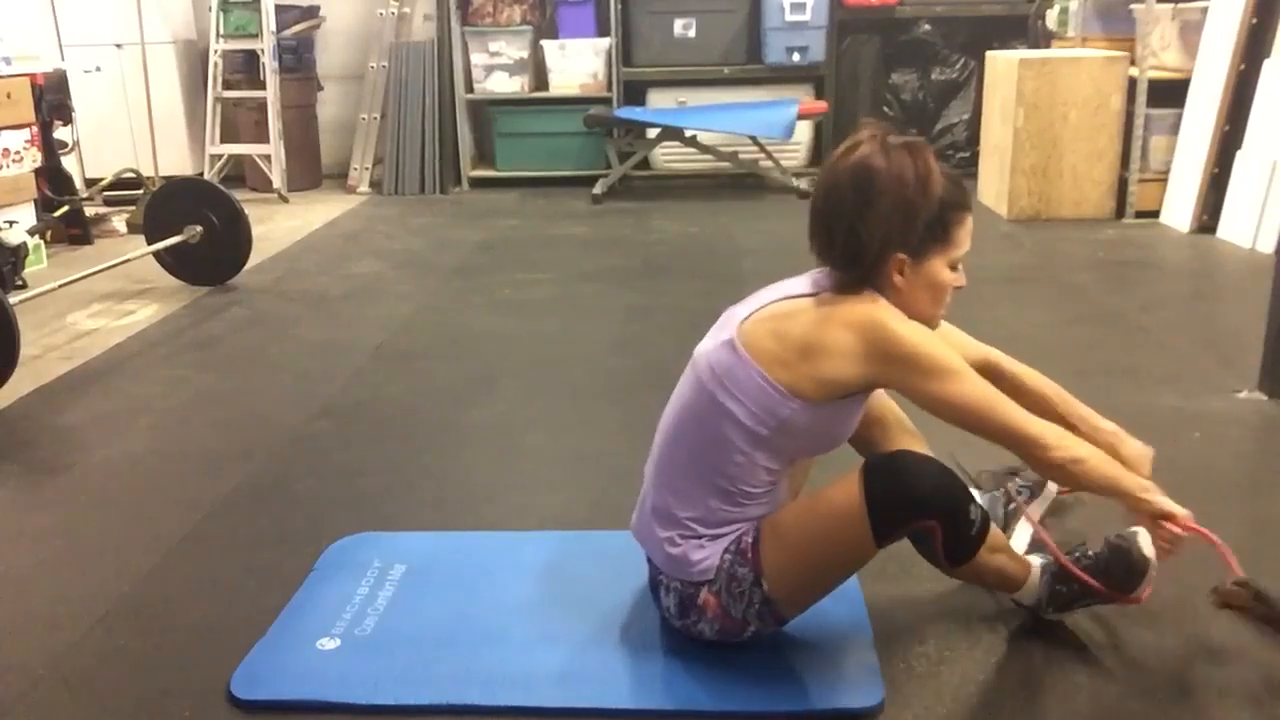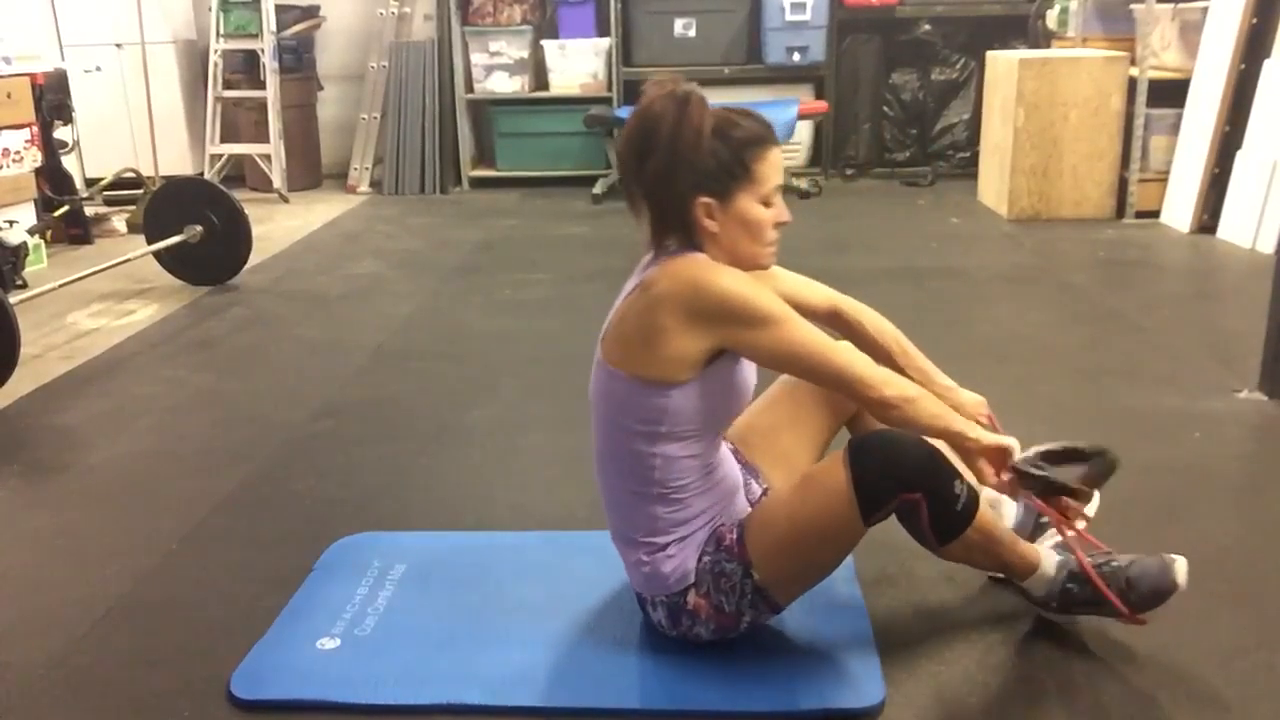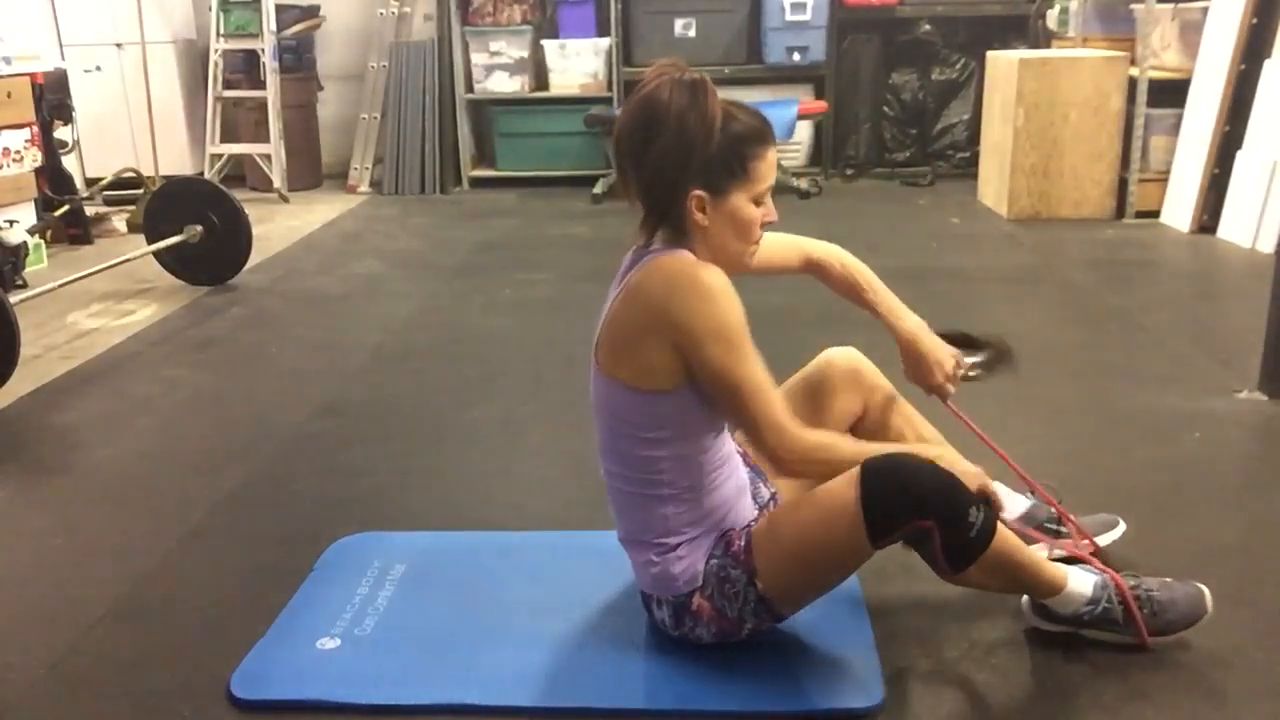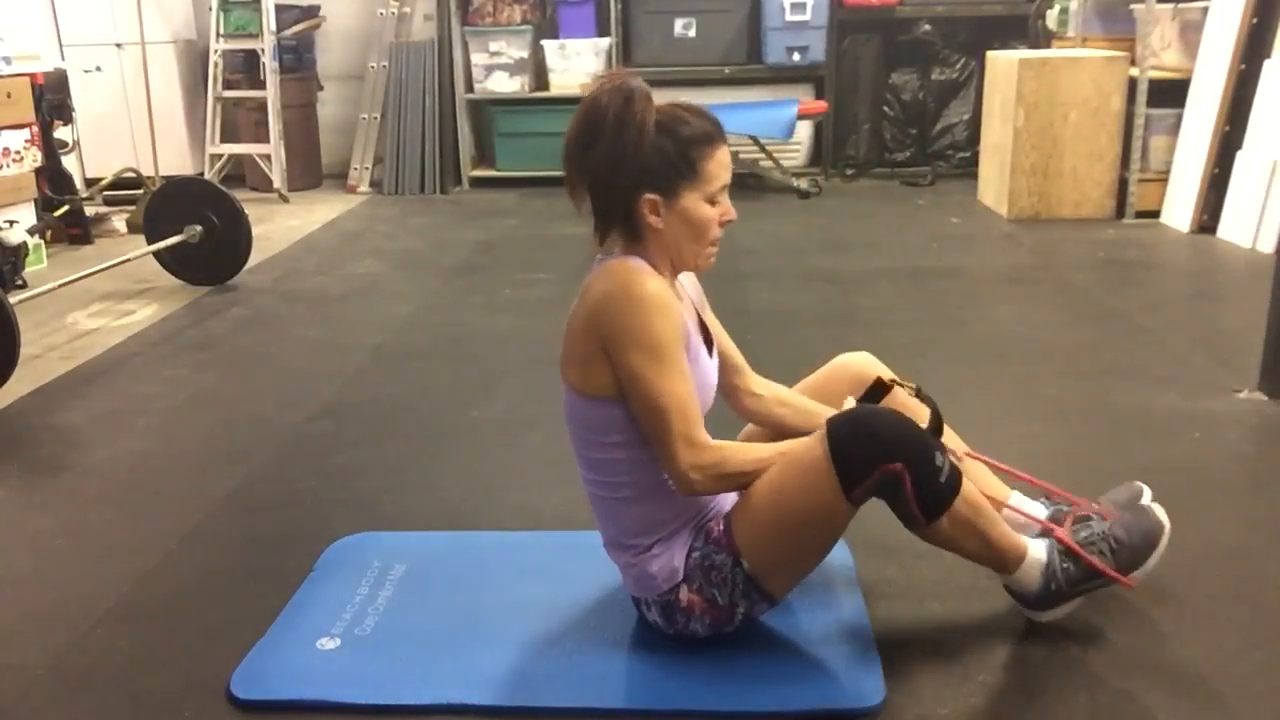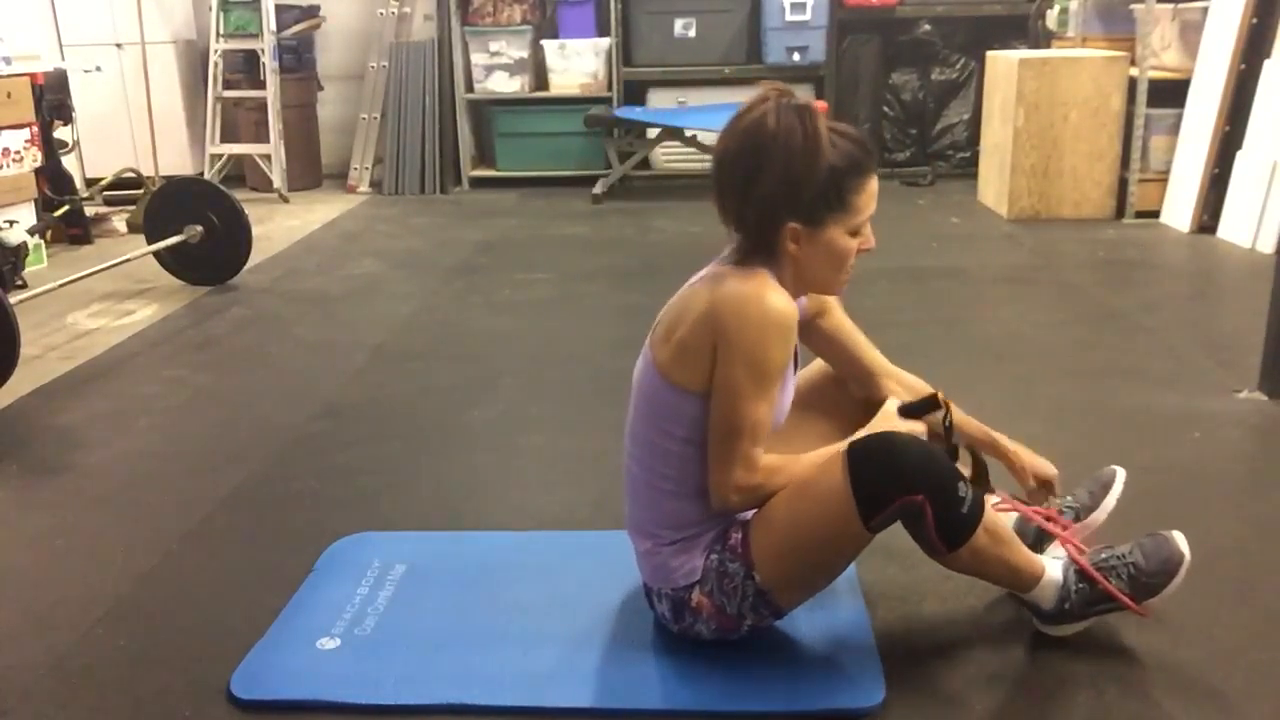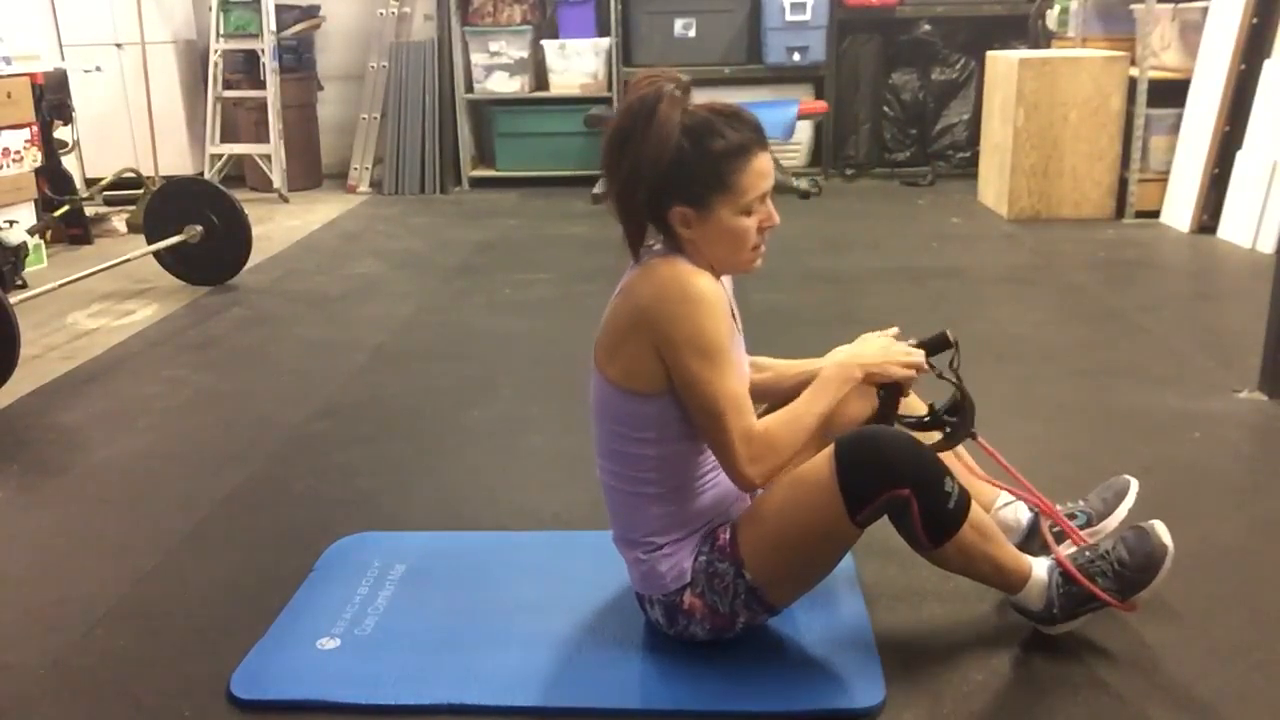
dt=0.7s
person 1, frame 1
left shoulder: (841, 297)
right shoulder: (871, 329)
left elbow: (989, 365)
right elbow: (1048, 451)
left wrist: (1108, 435)
right wrist: (1146, 497)
left hip: (699, 545)
right hip: (709, 590)
right knee: (912, 486)
left ankle: (978, 523)
right ankle: (1036, 586)
person 1, frame 2
left shoulder: (698, 263)
right shoulder: (701, 289)
left elbow: (844, 313)
right elbow: (882, 395)
left wrist: (948, 395)
right wrist: (971, 437)
left hip: (712, 513)
right hip: (695, 586)
left knee: (847, 370)
right knee: (897, 462)
left ankle: (1001, 519)
right ankle: (1049, 580)
person 1, frame 3
left shoulder: (675, 251)
right shoulder: (688, 286)
left elbow: (816, 256)
right elbow: (785, 447)
left wrist: (908, 325)
right wrist: (911, 459)
left hip: (718, 513)
right hip: (701, 584)
left knee: (845, 372)
right knee: (911, 487)
left ankle: (1013, 520)
right ankle: (1074, 599)
person 1, frame 4
left shoulder: (659, 274)
right shoulder: (633, 292)
left elbow: (748, 390)
right elbow: (693, 464)
left wrist: (851, 432)
right wrist: (849, 446)
left hip: (700, 533)
right hip: (688, 582)
left knee: (859, 374)
right knee: (875, 440)
left ankle: (1032, 521)
right ankle: (1040, 574)
person 1, frame 5
left shoulder: (764, 274)
right shoulder: (760, 306)
left elbow: (884, 383)
right elbow: (736, 482)
left wrist: (1003, 448)
right wrist: (867, 444)
left hip: (710, 535)
right hip: (702, 586)
left knee: (865, 371)
right knee: (899, 465)
left ankle: (1007, 529)
right ankle: (1054, 591)
person 1, frame 6
left shoulder: (673, 269)
right shoulder: (683, 293)
left elbow: (737, 381)
right elbow: (750, 460)
left wrist: (855, 367)
right wrist: (846, 371)
left hip: (703, 531)
right hip: (695, 586)
left knee: (866, 386)
right knee: (885, 460)
left ankle: (1020, 526)
right ankle: (1043, 591)
